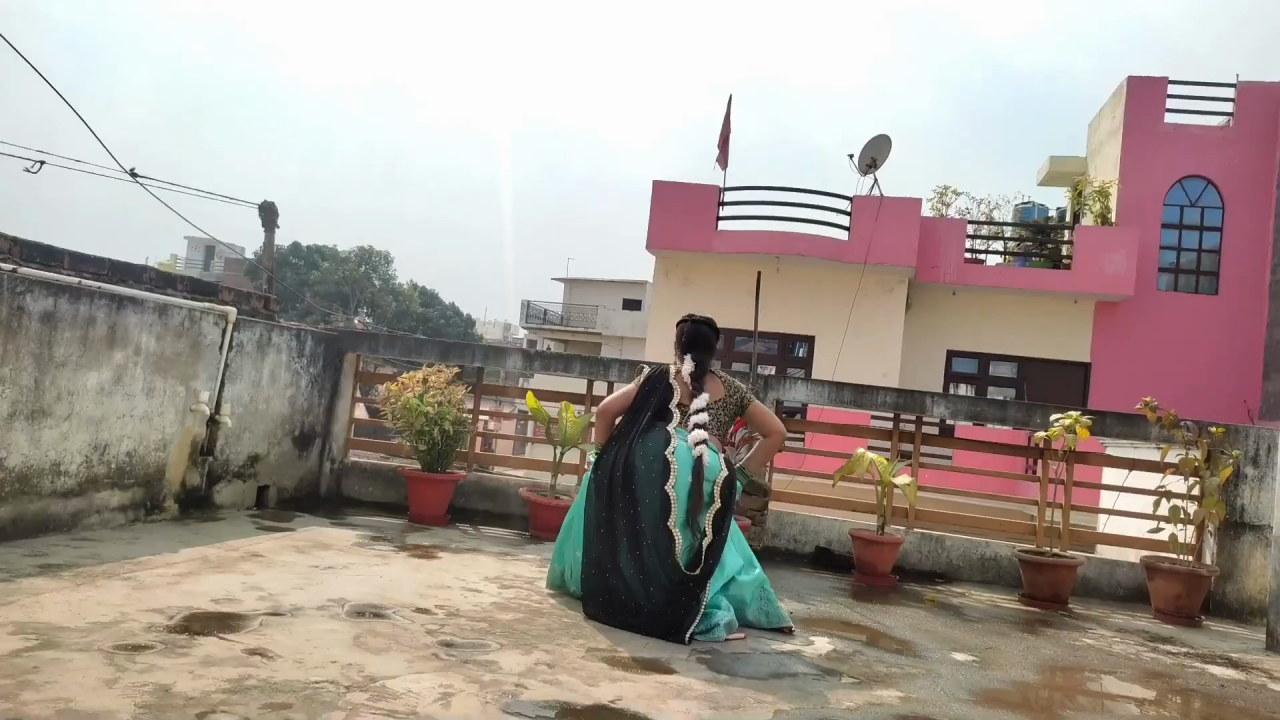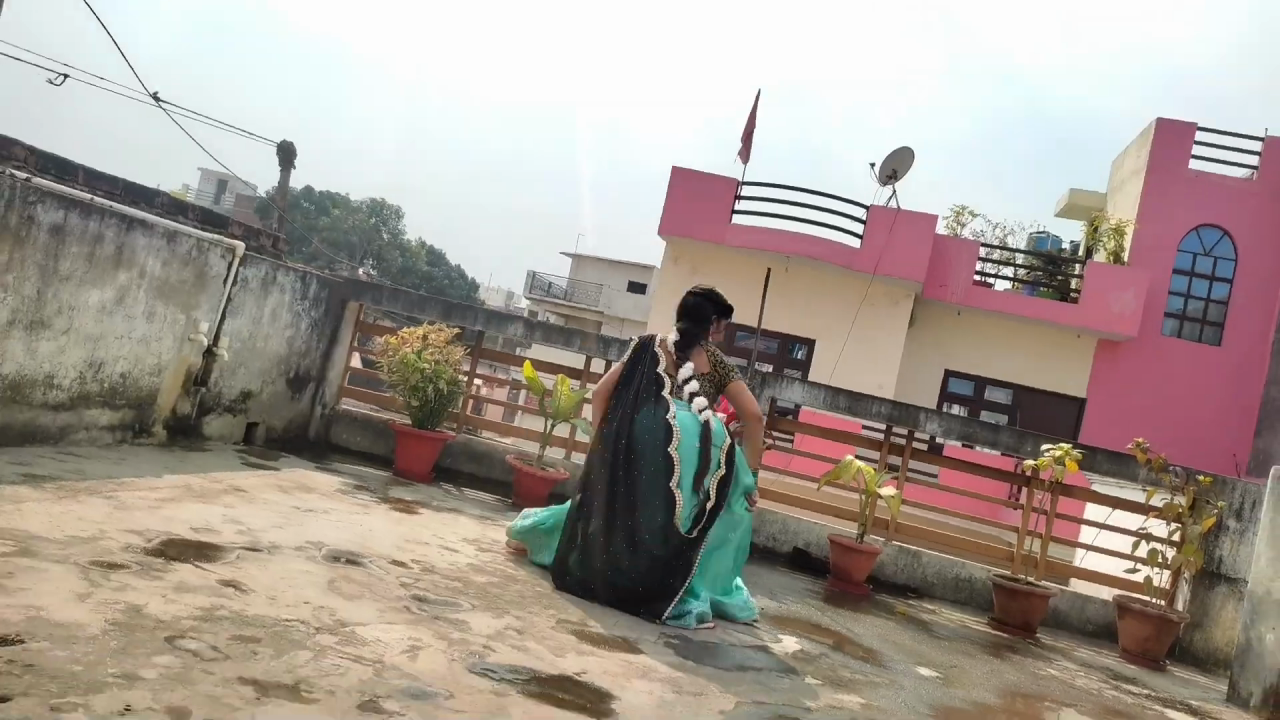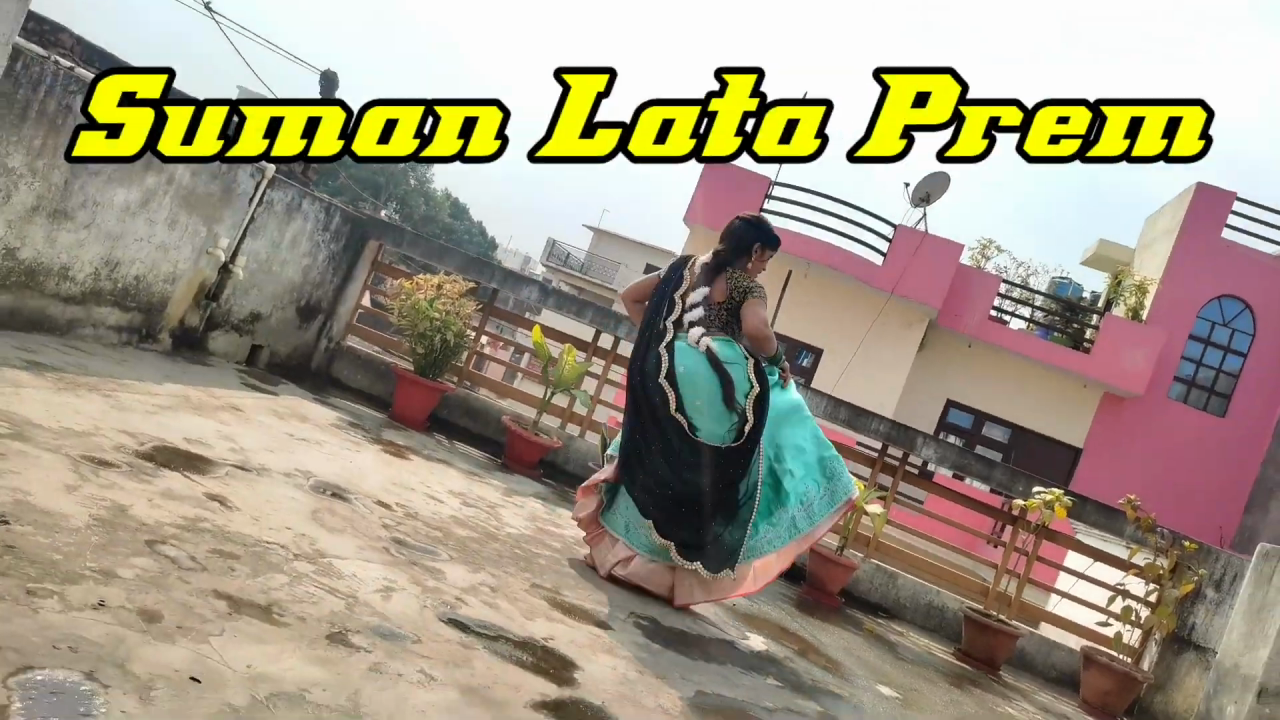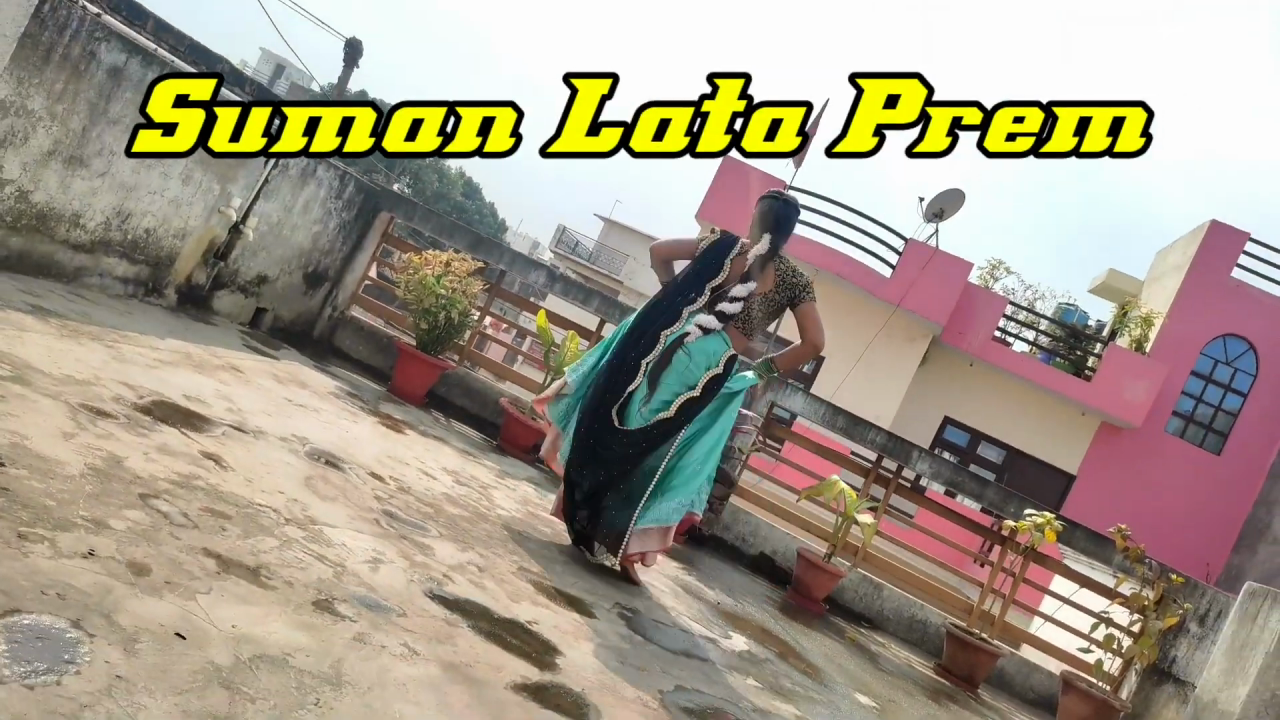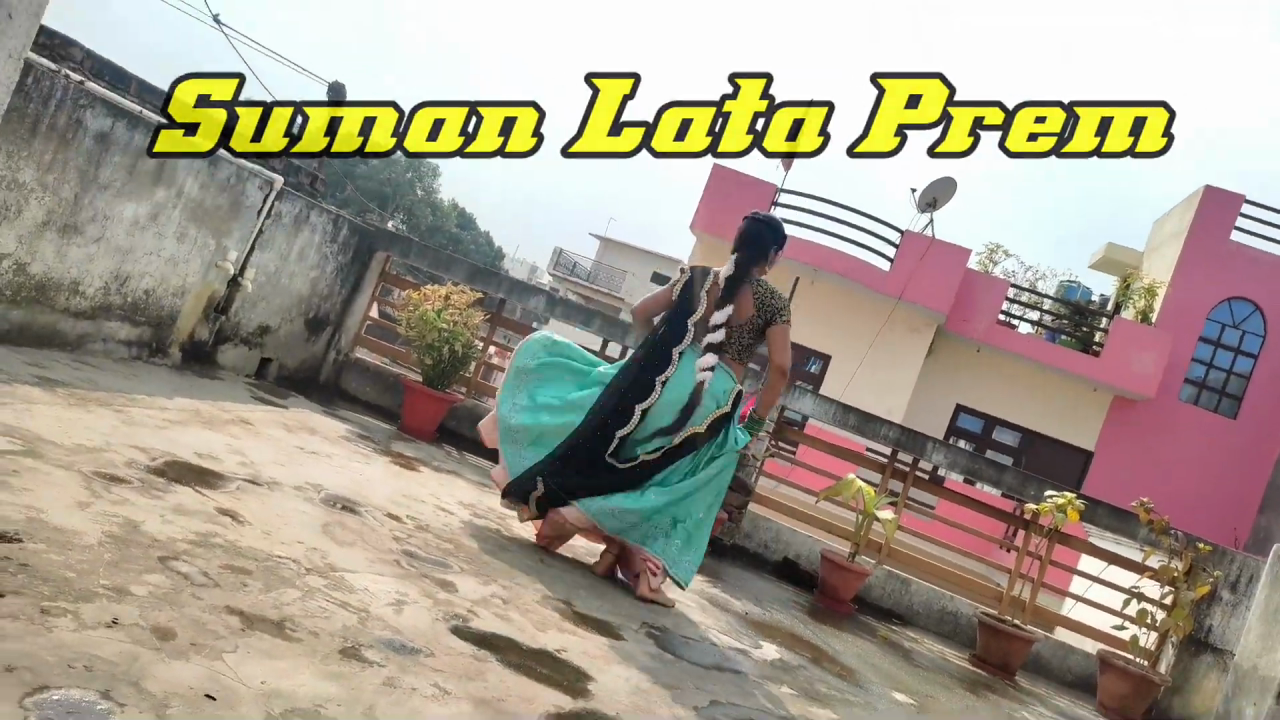
dt=0.4s
person 1, frame 1
left shoulder: (659, 377)
right shoulder: (732, 388)
left elbow: (607, 410)
right elbow: (776, 434)
left wrist: (603, 454)
right wrist: (743, 471)
left hip: (654, 465)
right hip: (708, 475)
person 1, frame 2
left shoulder: (649, 347)
right shoulder: (717, 360)
left elbow: (601, 394)
right elbow: (752, 414)
left wrist: (602, 446)
right wrist: (750, 472)
left hip: (650, 437)
right hip: (702, 453)
left knee: (620, 507)
right knee: (677, 531)
person 1, frame 3
left shoulder: (685, 267)
right shoulder: (747, 284)
left elbow: (630, 296)
right elbow: (756, 330)
left wrist: (658, 340)
right wrist: (777, 361)
left hip: (668, 368)
right hip: (721, 375)
left knee: (656, 459)
left ankle: (613, 549)
person 1, frame 4
left shoulder: (723, 245)
right shoulder: (795, 280)
left elbow: (659, 251)
right elbow: (814, 343)
left wrist: (675, 296)
right wrist: (766, 368)
left hip: (668, 343)
right hip: (712, 365)
left knee: (619, 430)
right knee: (666, 457)
right ankle: (630, 547)
person 1, frame 5
left shoulder: (699, 279)
right shoulder: (774, 302)
left elbow: (640, 312)
right elbow: (780, 367)
right wrist: (756, 420)
left hip: (668, 380)
right hip: (715, 401)
right knee: (671, 490)
right ankle: (645, 577)
